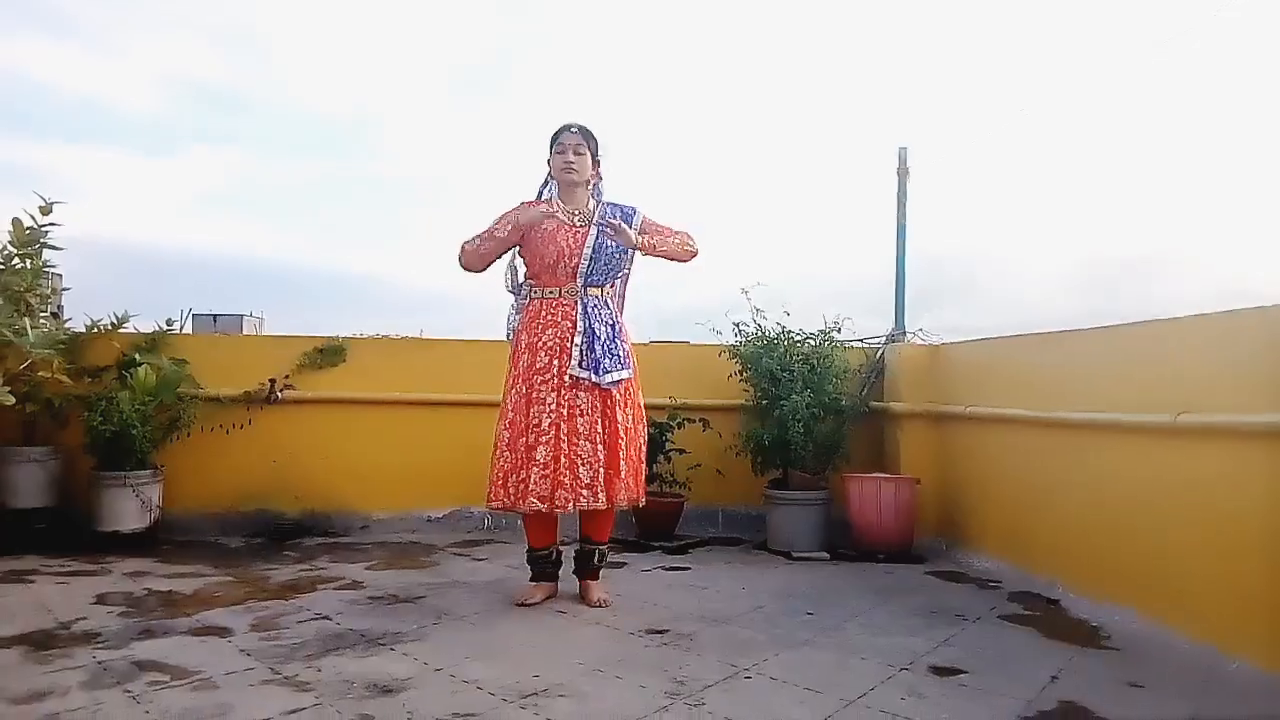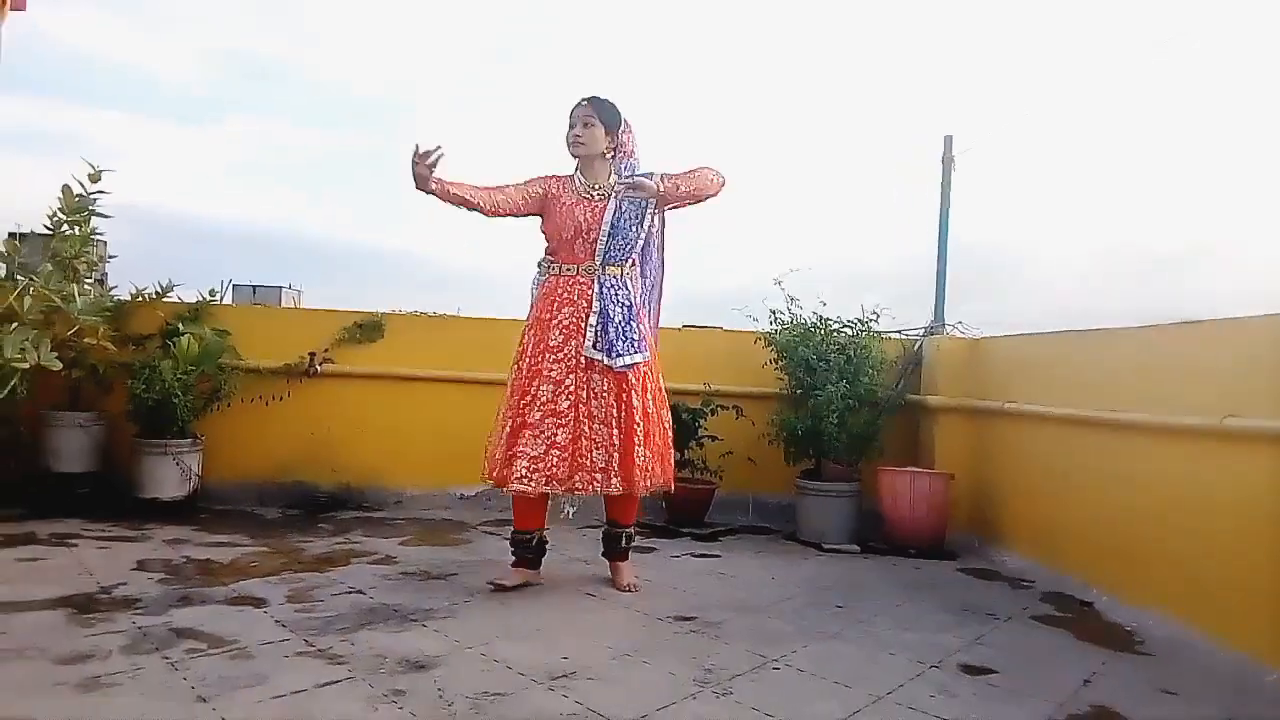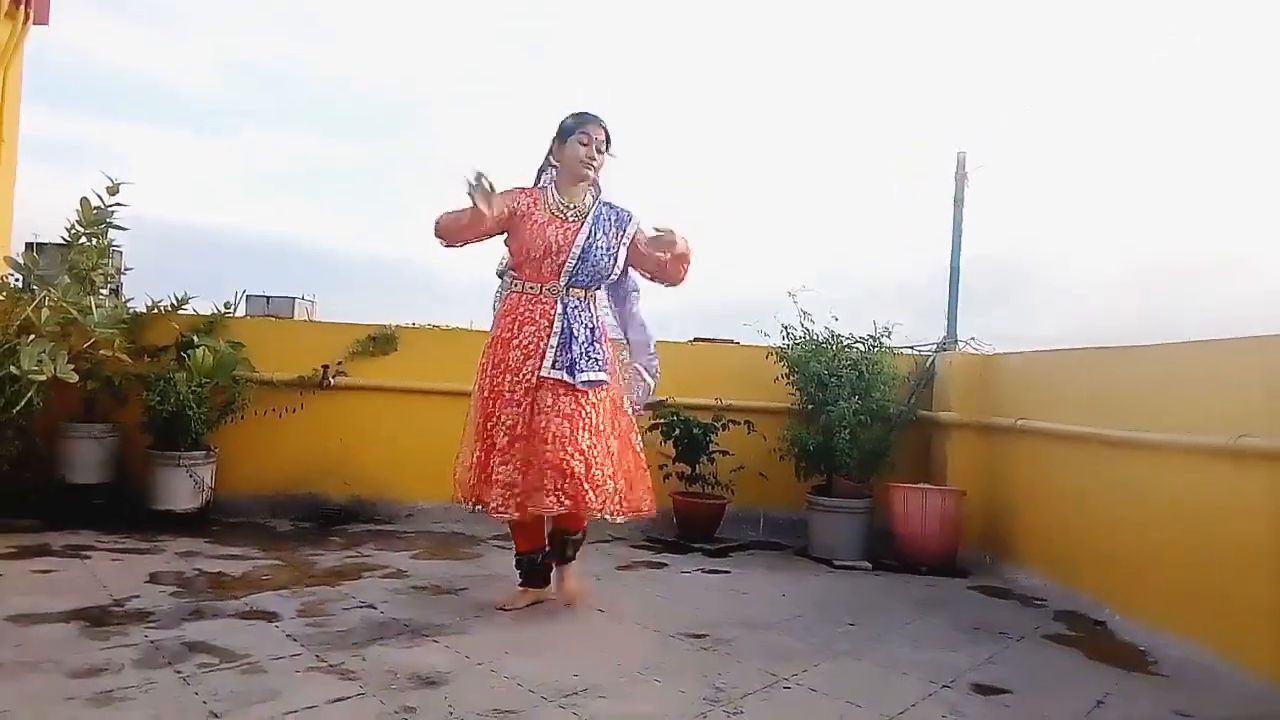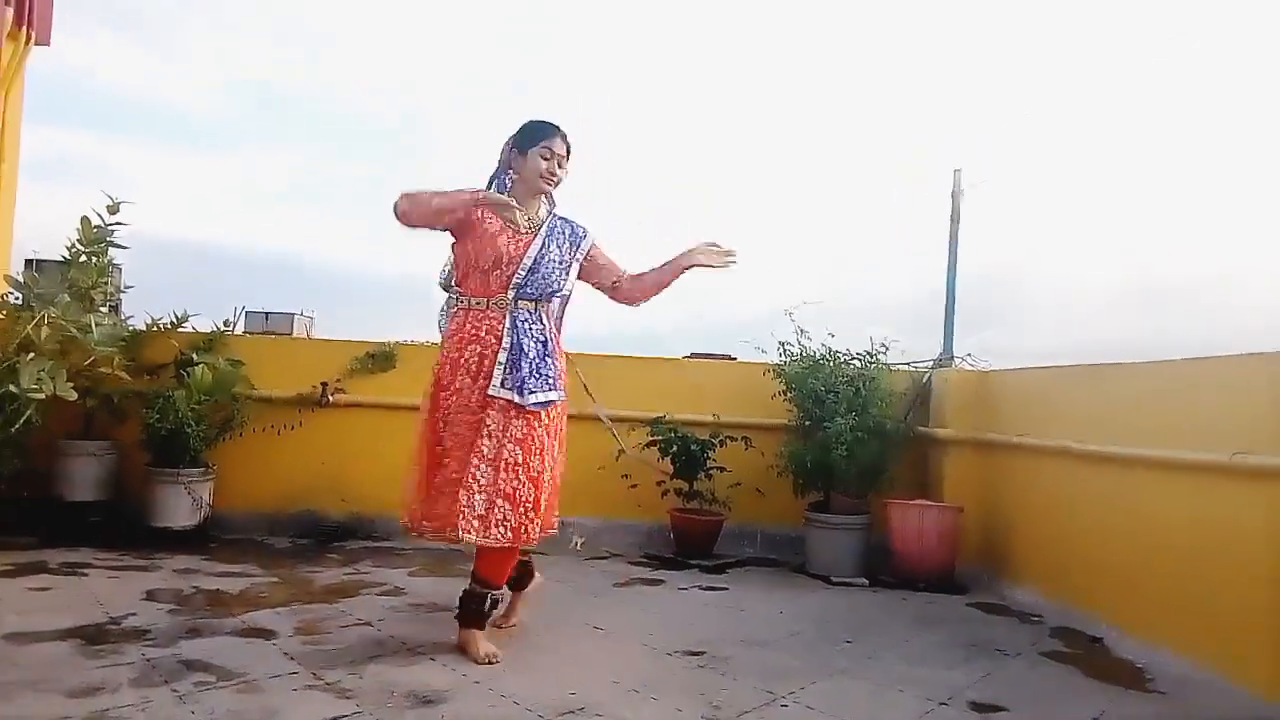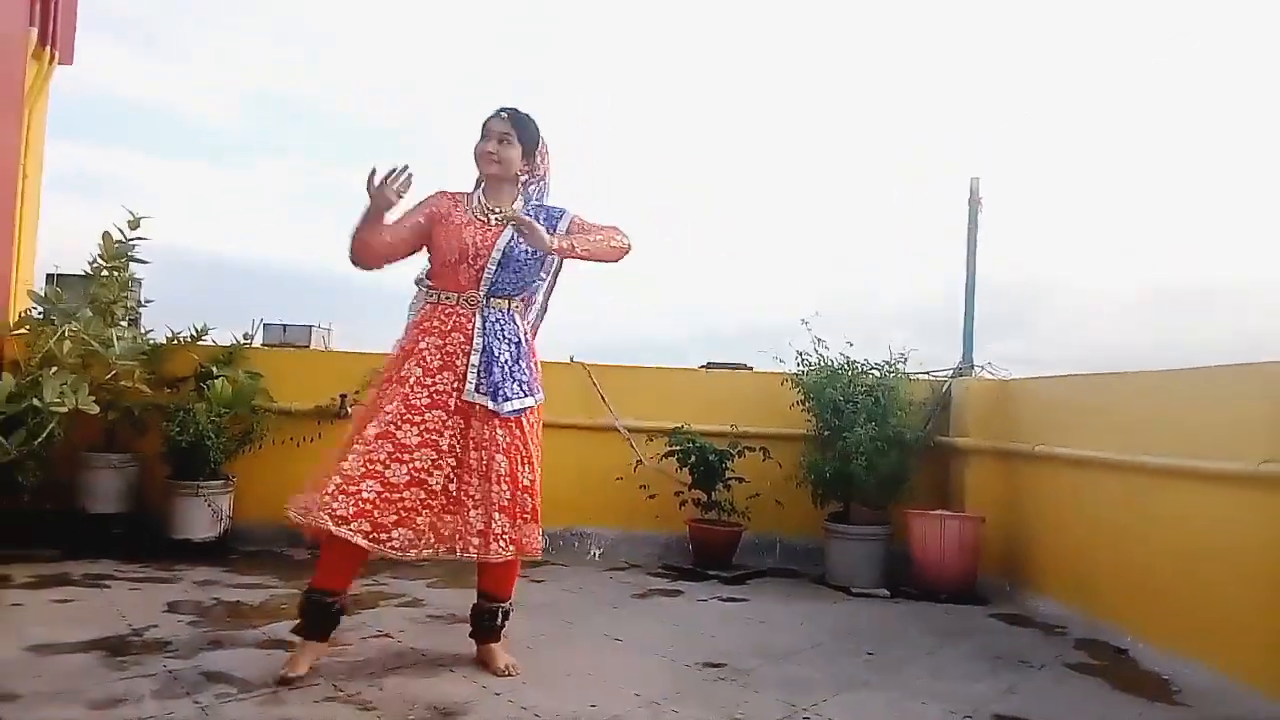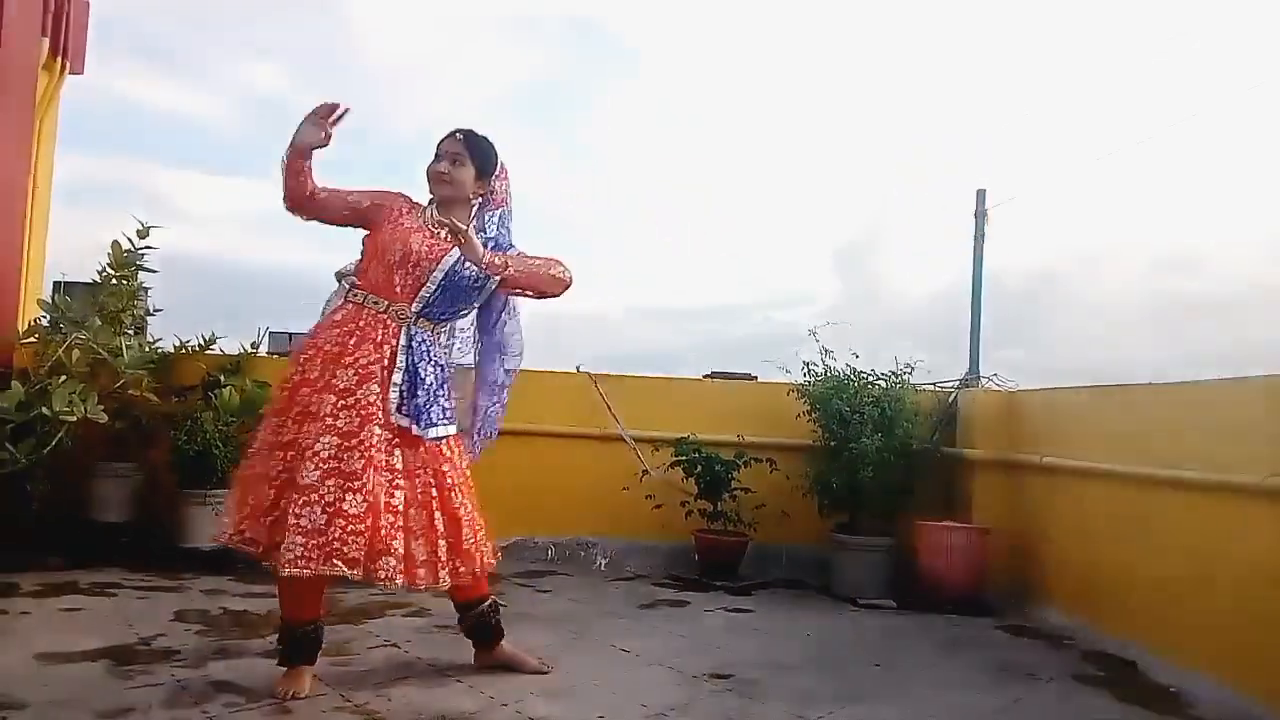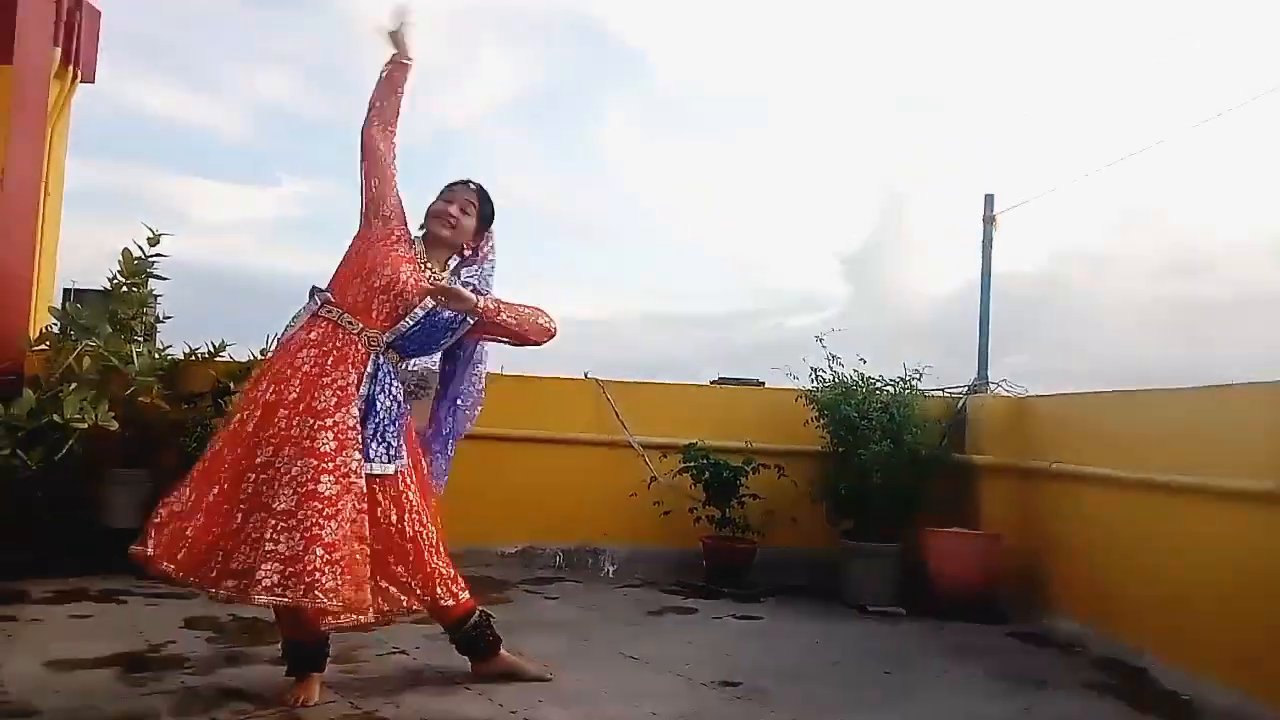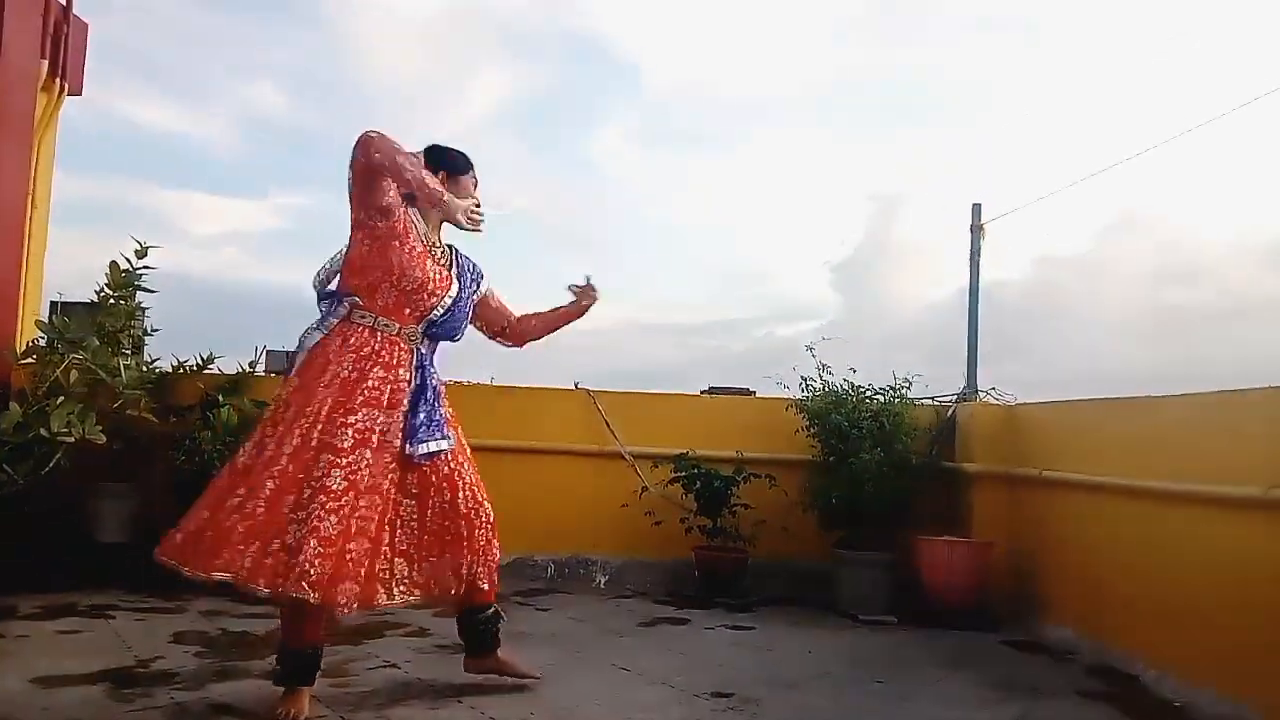
dt=0.3s
person 1, frame 1
left shoulder: (624, 218)
right shoulder: (528, 217)
left elbow: (687, 246)
right elbow: (470, 259)
left wrist: (635, 239)
right wrist: (521, 223)
left hip: (603, 346)
right hip: (543, 345)
left knee: (603, 456)
right knee: (539, 454)
left ankle: (590, 573)
right ankle: (544, 573)
person 1, frame 2
left shoulder: (643, 189)
right shoulder: (552, 189)
left elbow: (712, 179)
right elbow: (487, 200)
left wrist: (659, 188)
right wrist: (431, 182)
left hip: (618, 325)
right hip: (557, 323)
left knee: (622, 438)
right knee: (538, 436)
left ankle: (619, 554)
right ankle: (527, 557)
person 1, frame 3
left shoulder: (616, 220)
right shoulder: (520, 202)
left elbow: (671, 275)
right elbow: (448, 232)
left wrist: (677, 250)
right wrist: (477, 211)
left hip: (580, 347)
right hip: (518, 341)
left knee: (572, 456)
right knee: (515, 458)
left ankle: (563, 555)
right ankle: (535, 576)
person 1, frame 4
left shoulder: (571, 235)
right shoulder: (477, 209)
left elbow: (629, 289)
right elbow: (406, 209)
left wrist: (685, 263)
right wrist: (476, 202)
left hip: (537, 365)
right hip: (469, 358)
left knee: (514, 489)
right knee: (476, 486)
left ankle: (473, 620)
right ankle: (517, 576)
person 1, frame 5
left shoulder: (550, 223)
right shoulder: (442, 208)
left elbow: (619, 242)
right elbow: (366, 254)
left wrist: (552, 244)
right wrist: (377, 208)
left hip: (505, 368)
right hip: (431, 357)
left knee: (503, 502)
right knee: (373, 483)
left ankle: (489, 634)
right ankle: (316, 630)
person 1, frame 6
left shoulder: (493, 260)
right shoulder: (396, 211)
left elbow: (558, 277)
right elbow: (301, 199)
left wrist: (485, 258)
right wrist: (304, 143)
left hip: (412, 381)
right hip: (341, 362)
left knee: (441, 509)
right knee: (313, 504)
left ankle: (490, 641)
right ankle: (299, 655)
person 1, frame 7
left shoulder: (468, 303)
right shoulder: (387, 229)
left elbow: (543, 328)
right elbow: (377, 134)
left wrist: (474, 307)
right wrist: (401, 60)
left hip: (366, 398)
right hip: (304, 377)
left knee: (404, 529)
right knee: (292, 520)
left ankle: (485, 649)
right ankle: (306, 667)
person 1, frame 8
left shoulder: (462, 272)
right shoulder: (380, 212)
left elbow: (515, 330)
right elbow: (372, 147)
left wrist: (575, 308)
right wrist: (439, 202)
left hip: (412, 396)
right hip: (344, 378)
left knee: (463, 516)
right knee: (318, 523)
left ankle: (483, 646)
